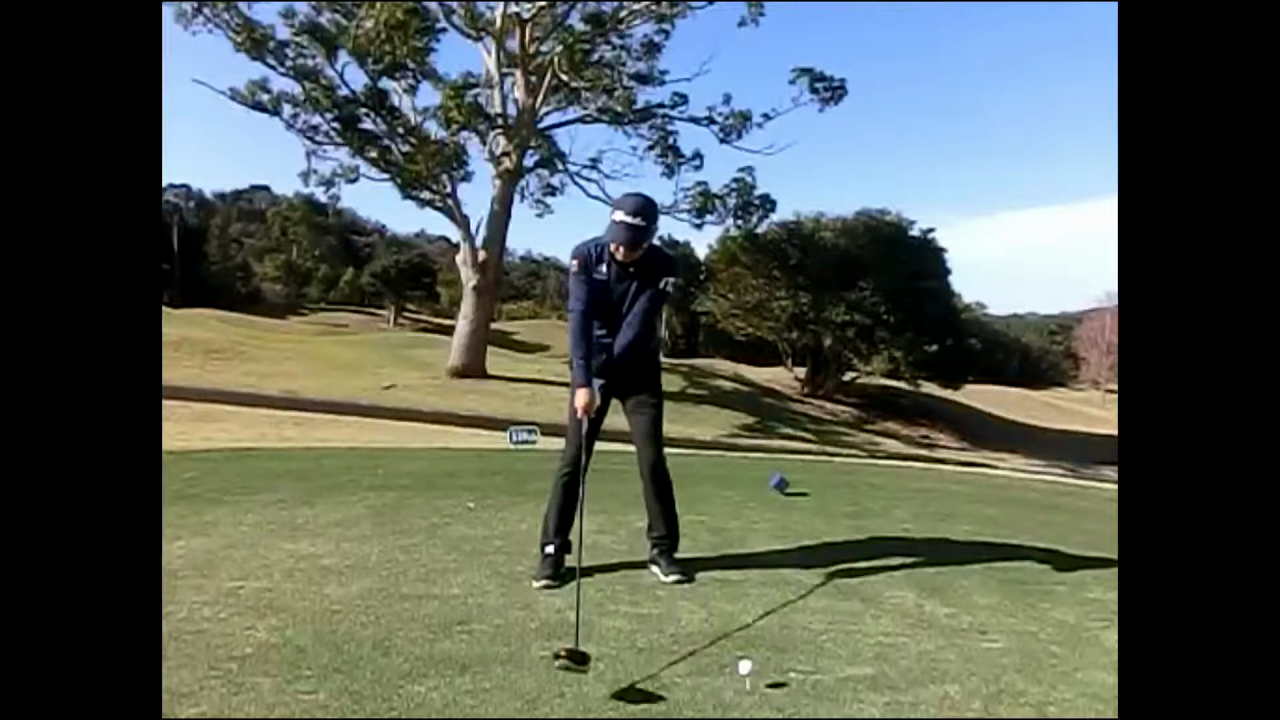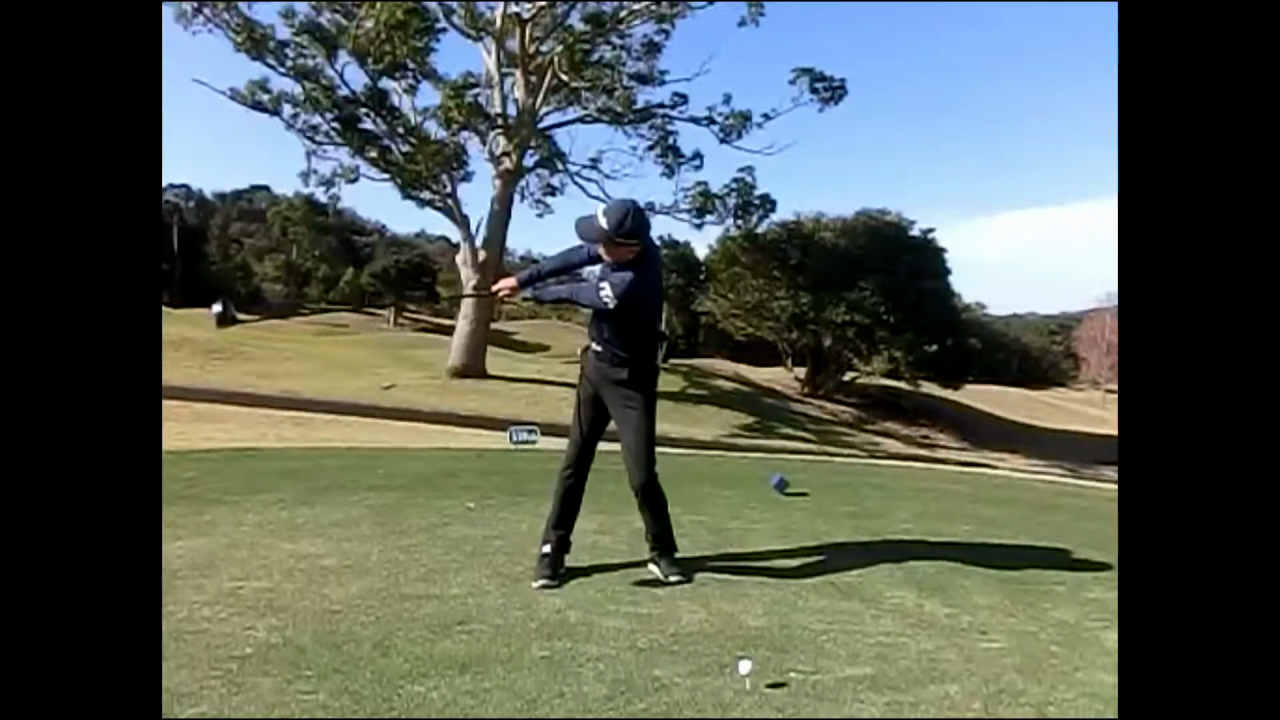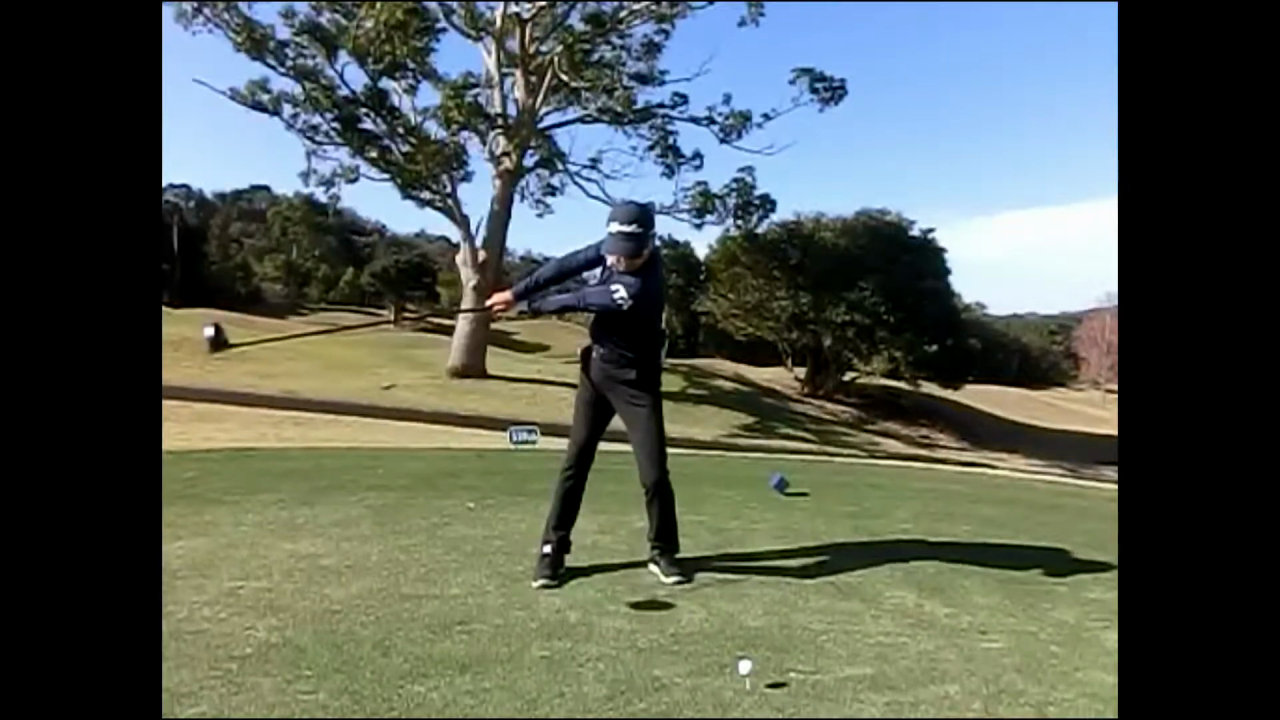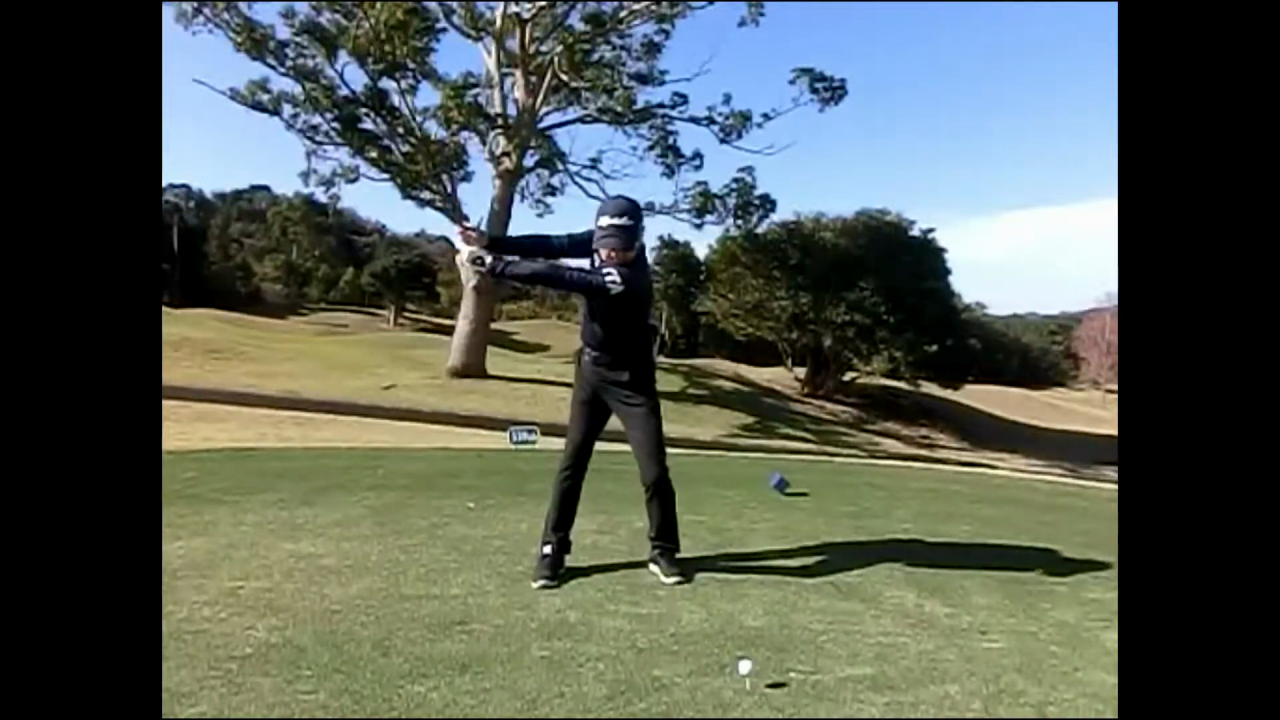
dt=1s
person 1, frame 1
left shoulder: (661, 269)
right shoulder: (586, 255)
left elbow: (634, 328)
right elbow: (580, 319)
left wrist: (601, 381)
right wrist: (581, 382)
left hip: (638, 370)
right hip: (590, 366)
left knee: (652, 462)
right knee: (572, 459)
left ankle: (663, 550)
right ankle: (553, 549)
person 1, frame 2
left shoulder: (630, 285)
right shoulder: (632, 244)
left elbow: (575, 293)
right elbow: (575, 257)
left wrist: (533, 291)
right wrist: (523, 278)
left hip: (630, 378)
right hip: (596, 364)
left knee: (641, 475)
right knee: (574, 461)
left ankle: (662, 552)
right ankle: (553, 548)
person 1, frame 3
left shoulder: (641, 288)
right shoulder: (616, 246)
left elbow: (579, 301)
right elbow: (569, 265)
left wrist: (530, 305)
right wrist: (516, 291)
left hip: (635, 378)
right hip: (597, 367)
left knee: (654, 474)
right knee: (575, 462)
left ankle: (663, 552)
right ankle: (553, 549)
person 1, frame 4
left shoulder: (629, 279)
right shoulder: (601, 240)
left elbow: (559, 277)
right elbow: (551, 246)
left wrist: (495, 265)
right wrist: (494, 241)
left hip: (631, 378)
right hip: (591, 368)
left knee: (654, 471)
right knee: (572, 462)
left ankle: (663, 551)
right ankle: (552, 550)
